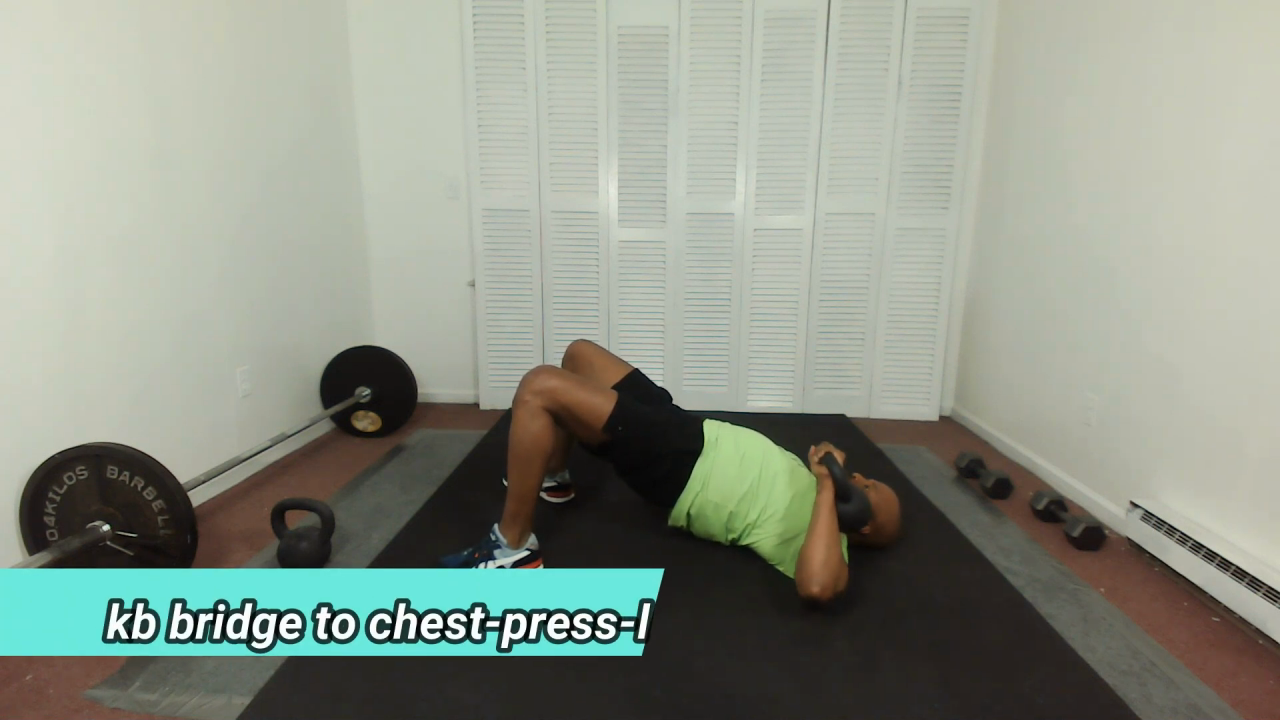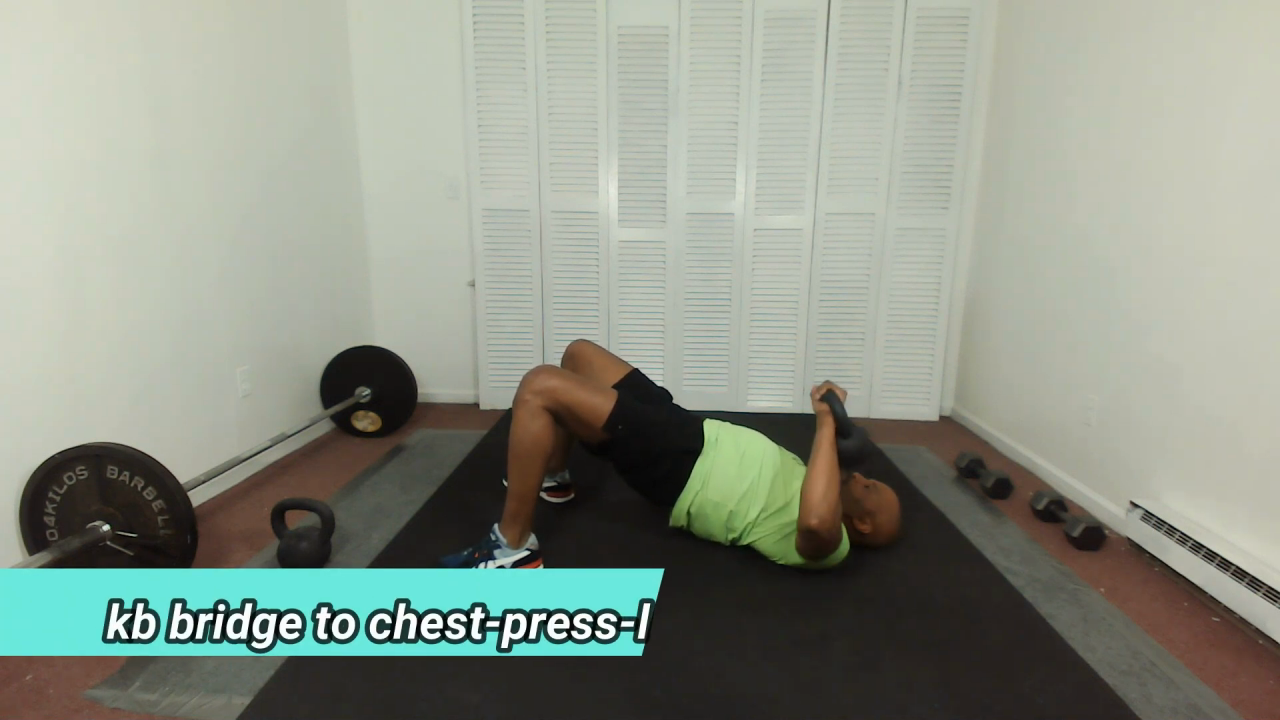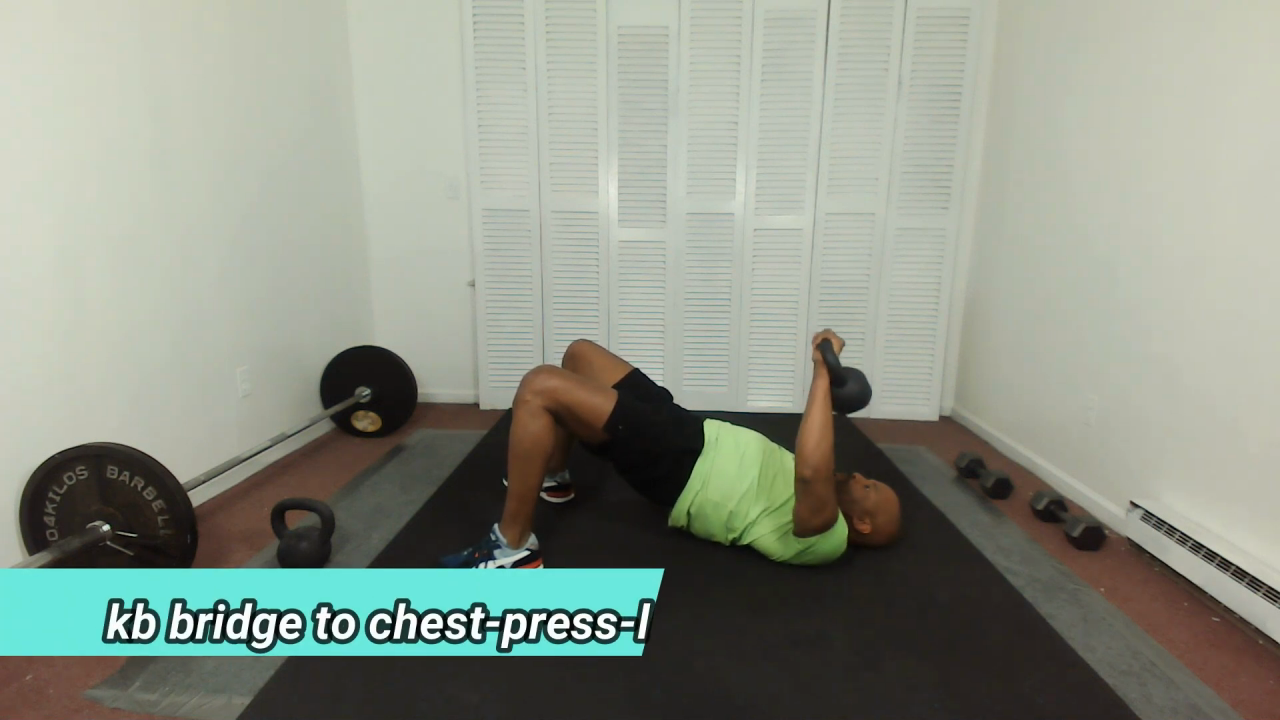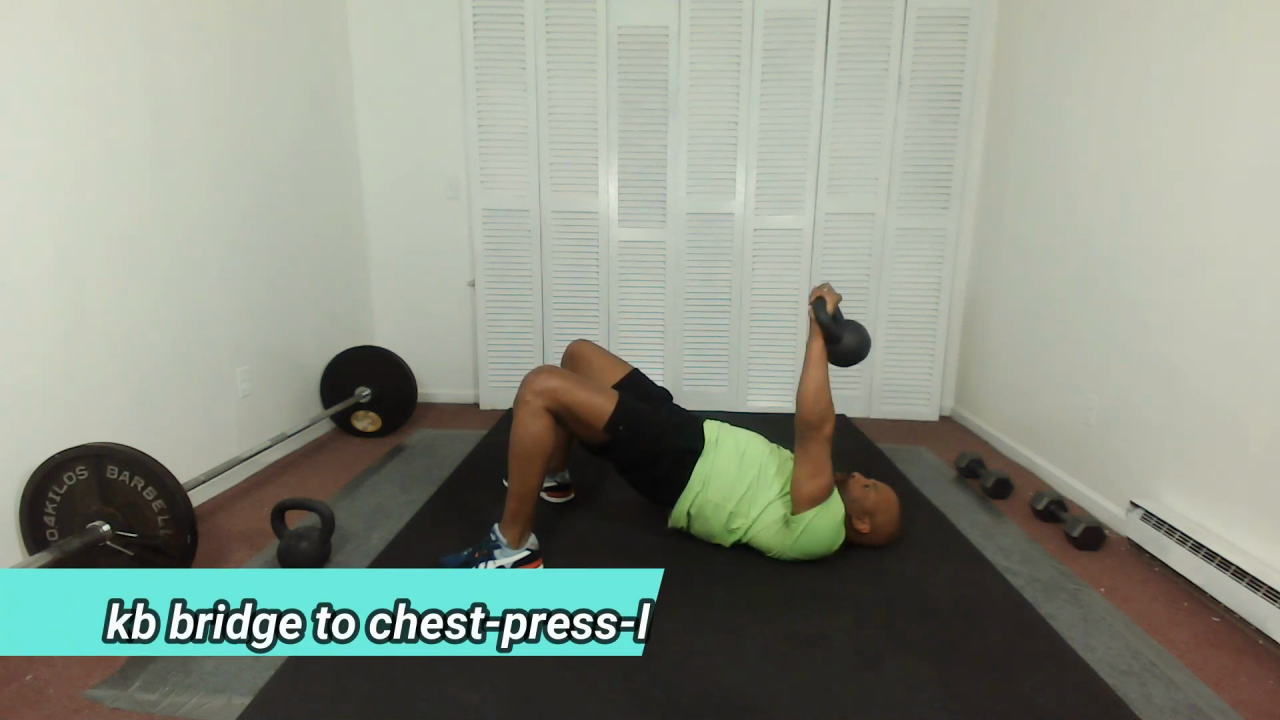
dt=0.2s
person 1, frame 1
left shoulder: (824, 532)
right shoulder: (811, 493)
left elbow: (817, 586)
left wrist: (827, 486)
left hip: (675, 466)
right hip: (690, 432)
left knee: (538, 388)
right knee: (580, 353)
left ankle: (513, 545)
right ankle: (552, 477)
person 1, frame 2
left shoulder: (829, 538)
right shoulder: (813, 482)
left elbow: (816, 516)
left wrist: (827, 422)
left hip: (677, 466)
right hip: (691, 432)
left knee: (539, 388)
right knee: (579, 352)
left ankle: (513, 545)
right ankle: (552, 477)
person 1, frame 3
left shoulder: (826, 535)
right shoulder: (817, 499)
left elbow: (811, 469)
left wrist: (823, 372)
left hip: (677, 467)
right hip: (692, 435)
left knee: (540, 388)
right knee: (580, 353)
left ankle: (513, 546)
right ankle: (552, 478)
person 1, frame 4
left shoulder: (822, 528)
right shoulder: (822, 510)
left elbow: (813, 426)
left wrist: (818, 331)
left hip: (676, 466)
right hip: (691, 436)
left knee: (541, 388)
right knee: (580, 352)
left ankle: (513, 546)
right ankle: (552, 478)
